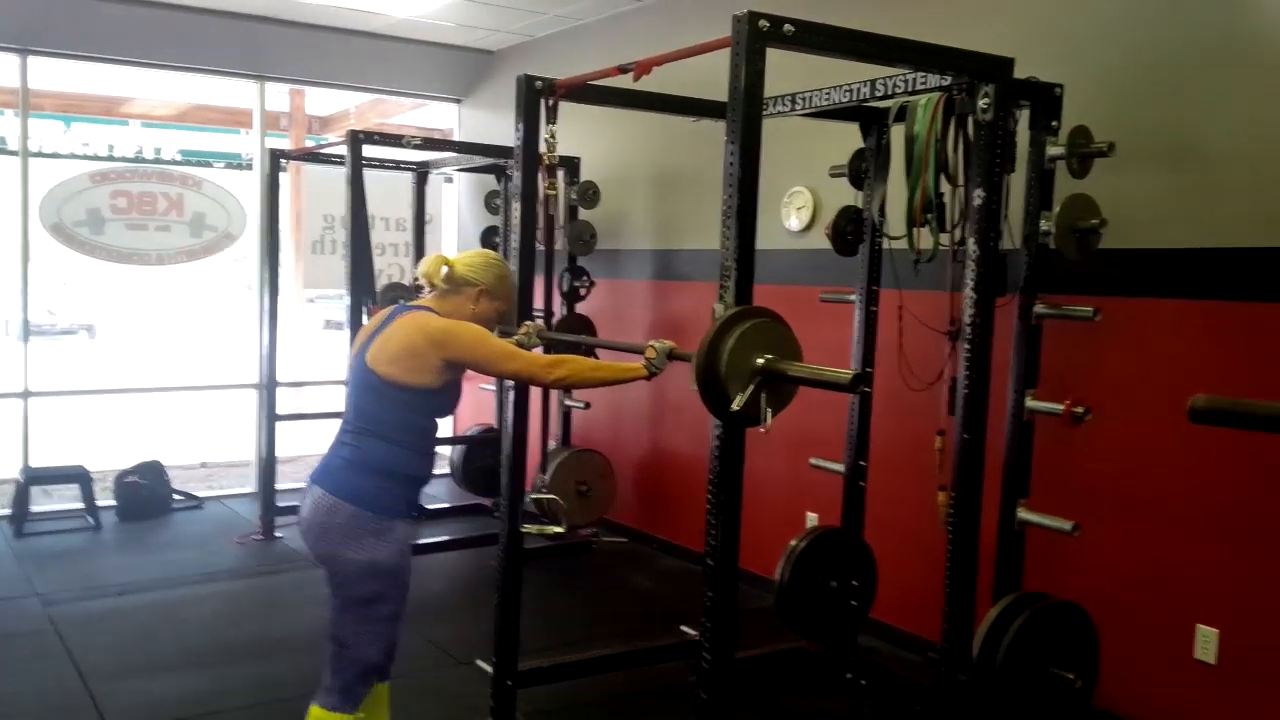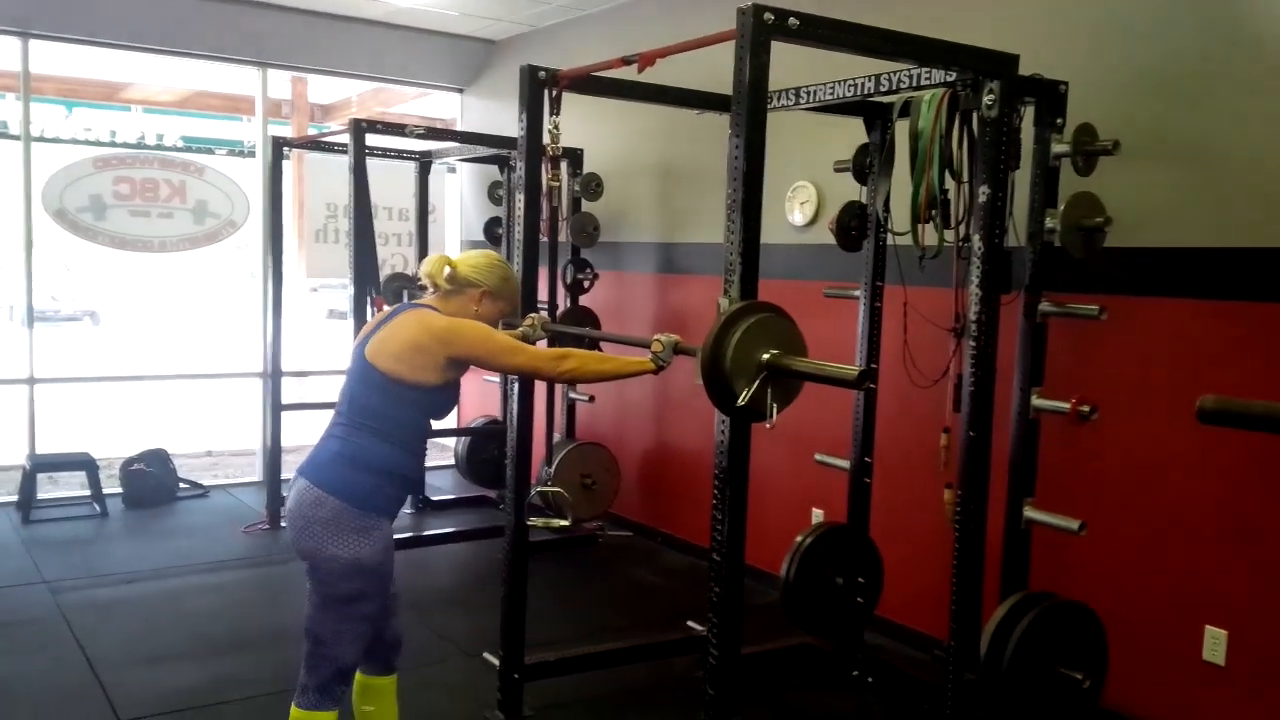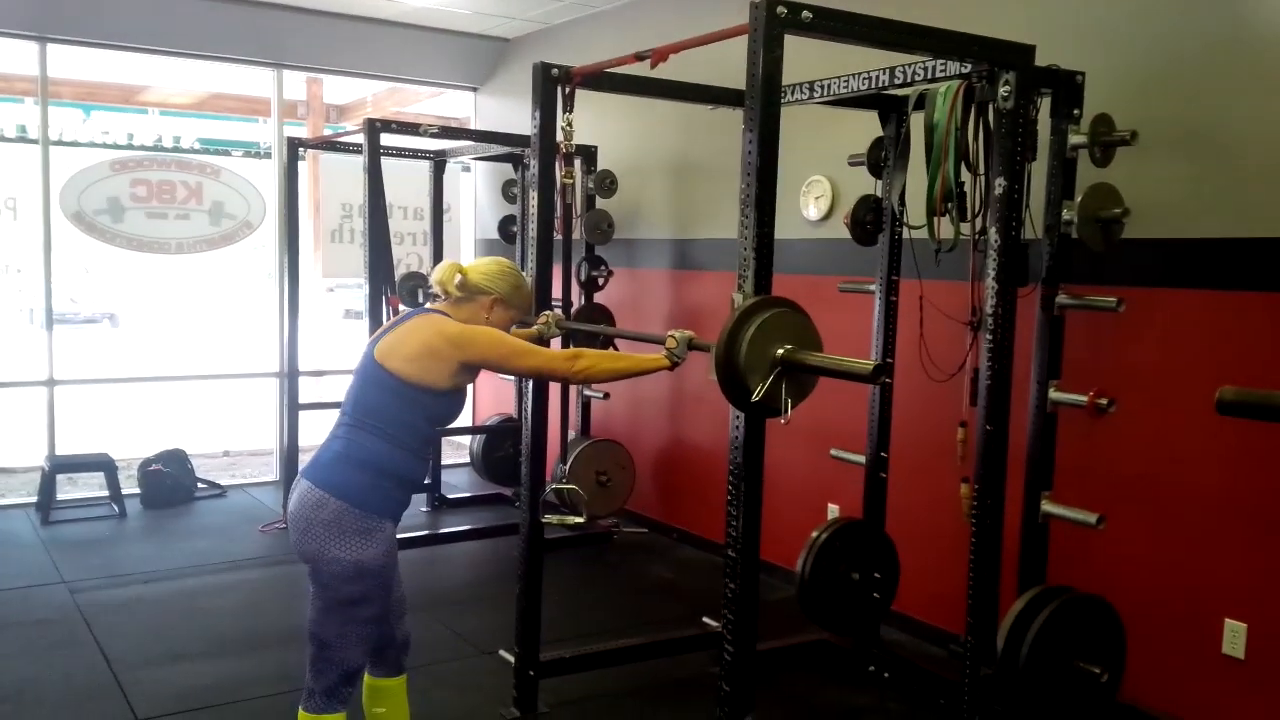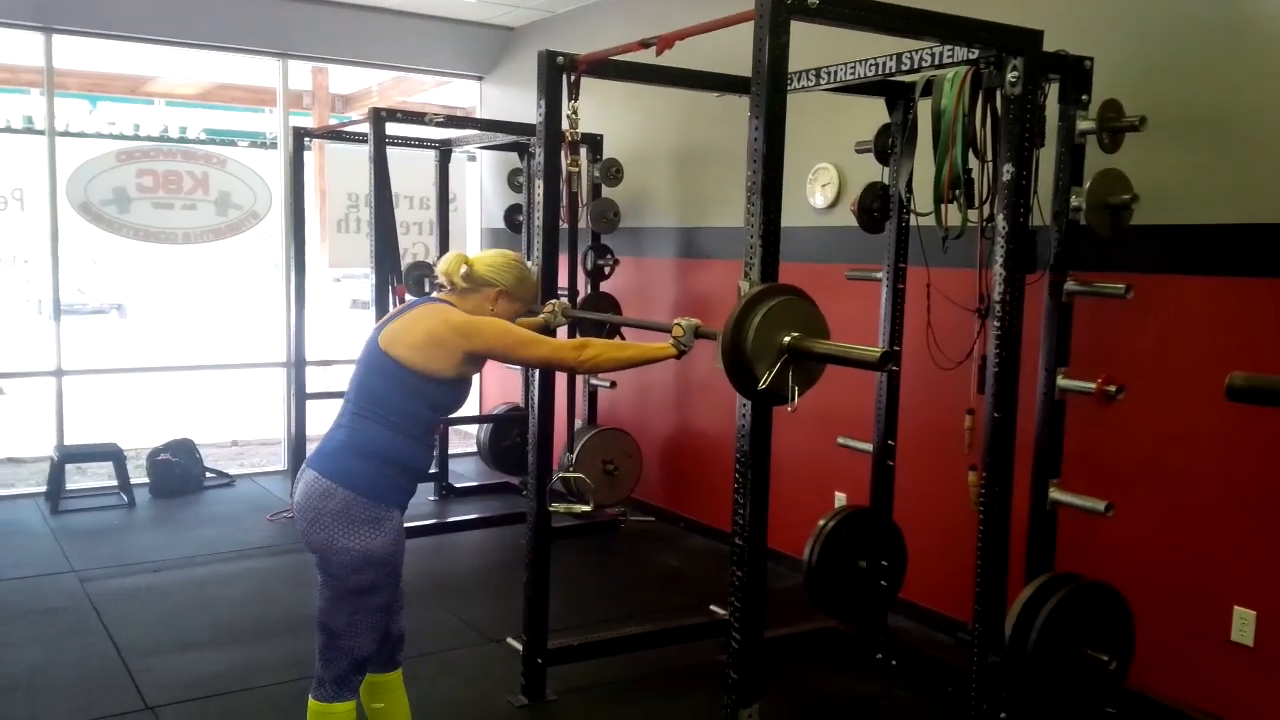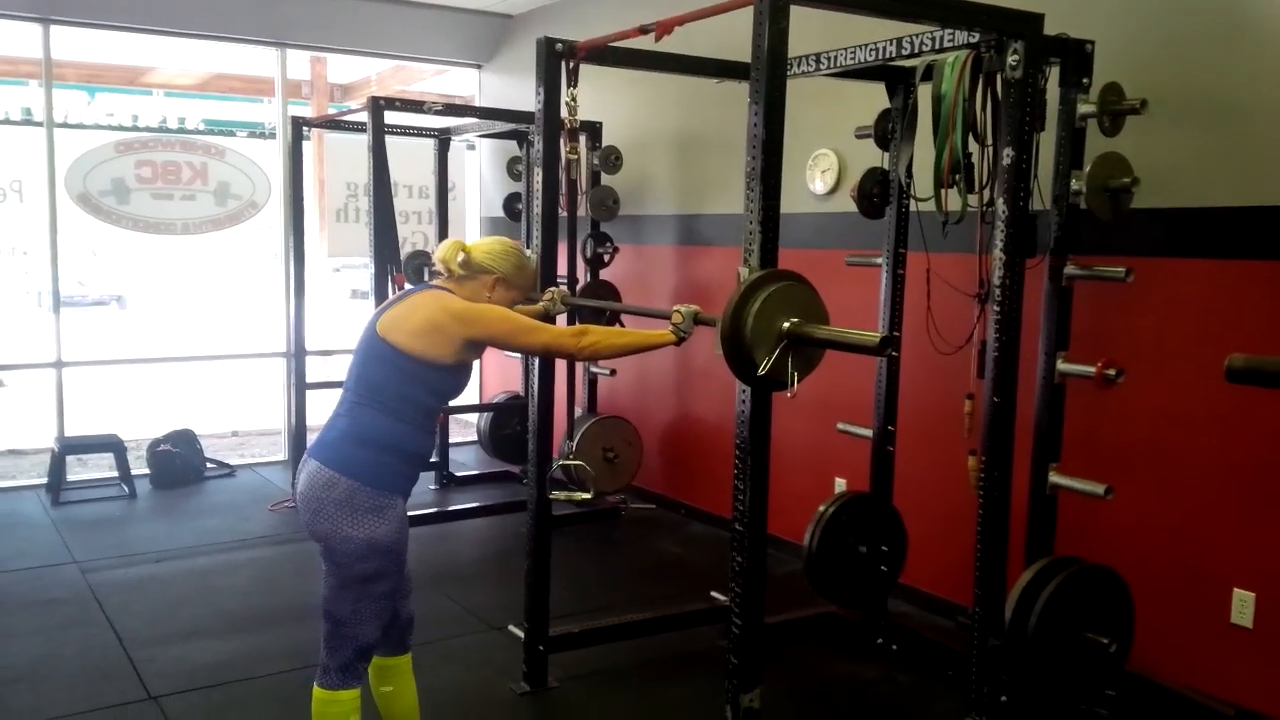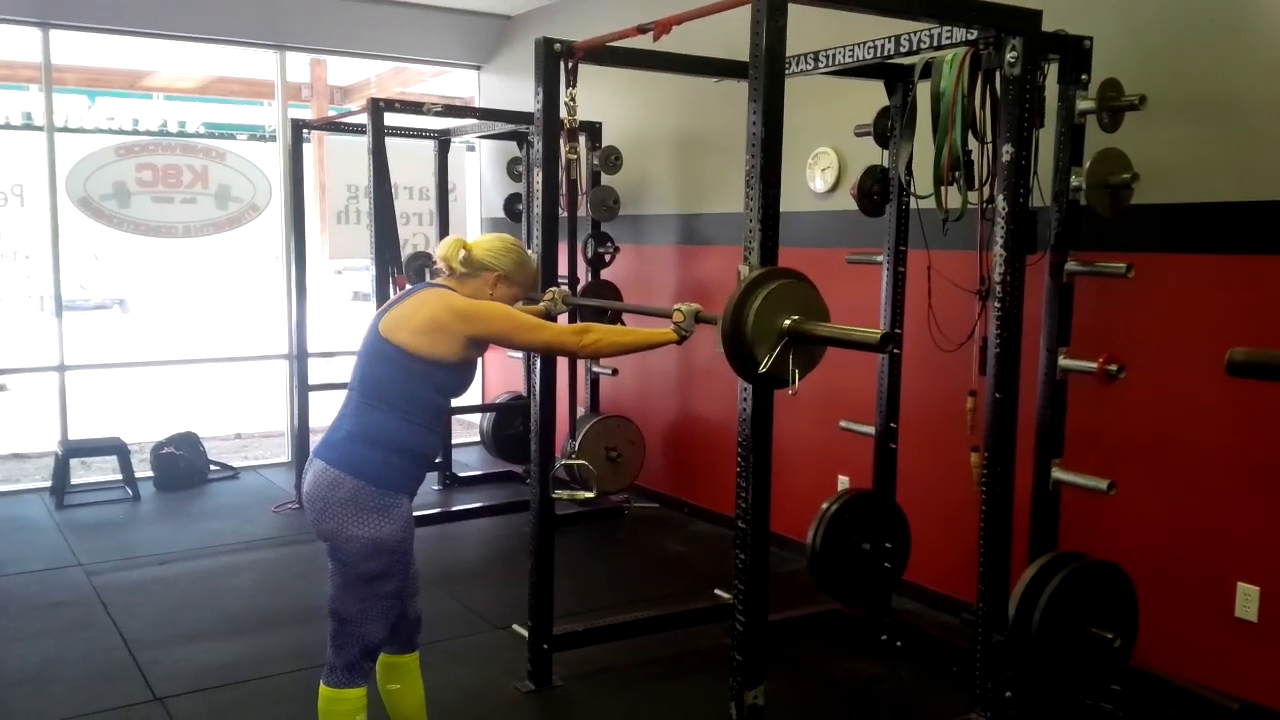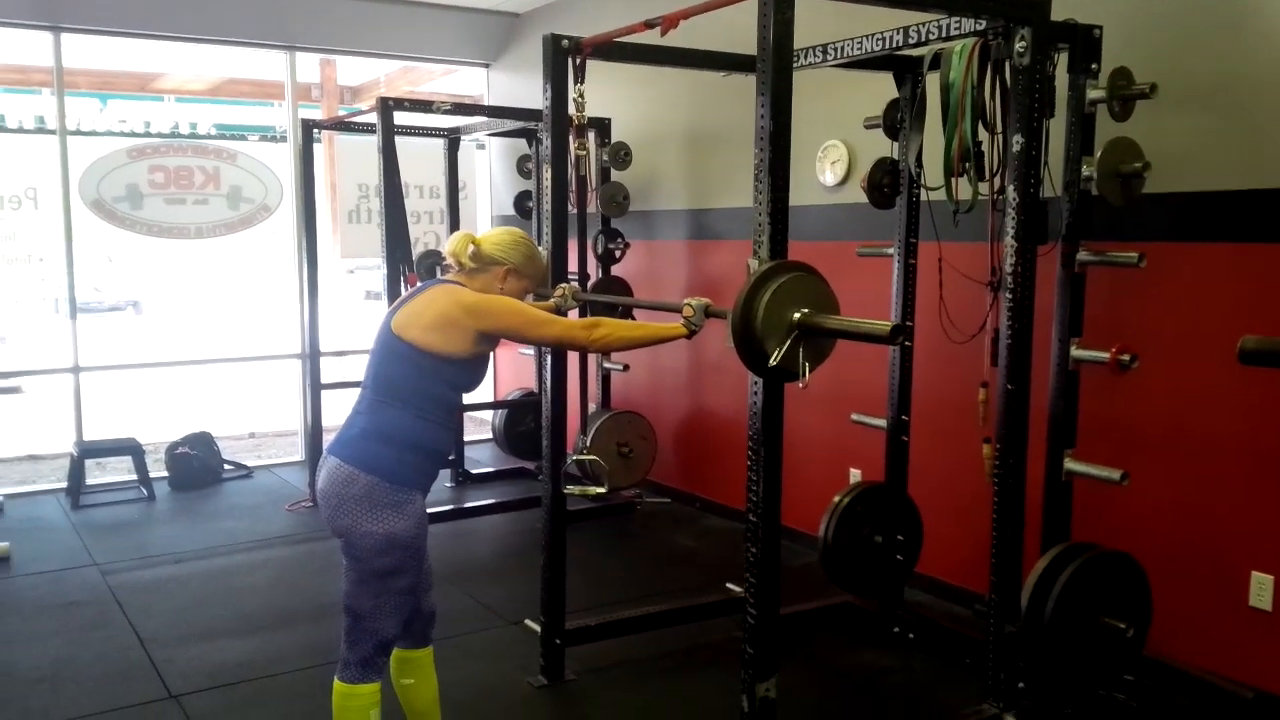
dt=0.2s
person 1, frame 1
left shoulder: (395, 319)
right shoulder: (439, 334)
right elbow: (551, 372)
left wrist: (517, 344)
right wrist: (644, 368)
left hip: (341, 502)
right hip: (362, 517)
left knee: (373, 661)
right knee: (352, 675)
person 1, frame 2
left shoulder: (404, 319)
right shoulder: (441, 332)
right elbow: (558, 366)
left wrist: (522, 336)
right wrist: (649, 362)
left hip: (329, 499)
right hip: (345, 514)
left knee: (380, 646)
right knee: (330, 671)
person 1, frame 3
left shoulder: (420, 325)
right shoulder: (452, 337)
right elbow: (572, 366)
left wrist: (535, 334)
right wrist: (664, 359)
left hip: (334, 500)
right hip: (348, 515)
left knee: (388, 649)
right knee: (336, 673)
person 1, frame 4
left shoulder: (426, 315)
right shoulder: (455, 327)
right elbow: (577, 356)
left wrist: (544, 322)
right wrist: (671, 347)
left hip: (338, 488)
right hip: (354, 504)
left knee: (383, 646)
right knee: (345, 662)
person 1, frame 5
left shoulder: (424, 301)
right shoulder: (452, 314)
right elbow: (577, 343)
left wrist: (543, 310)
right wrist: (670, 335)
left hip: (341, 477)
right hip: (356, 493)
left knee: (393, 631)
right knee: (349, 651)
person 1, frame 6
left shoulder: (427, 300)
right shoulder: (455, 312)
right elbow: (579, 341)
left wrist: (544, 310)
right wrist: (672, 333)
left hip: (349, 478)
right hip: (363, 492)
left knee: (401, 628)
right knee: (356, 650)
person 1, frame 7
left shoulder: (437, 297)
right shoulder: (466, 307)
right elbow: (588, 335)
left wrist: (553, 306)
right wrist: (683, 328)
left hip: (364, 474)
right hip: (376, 488)
left knee: (415, 624)
right knee: (369, 646)
